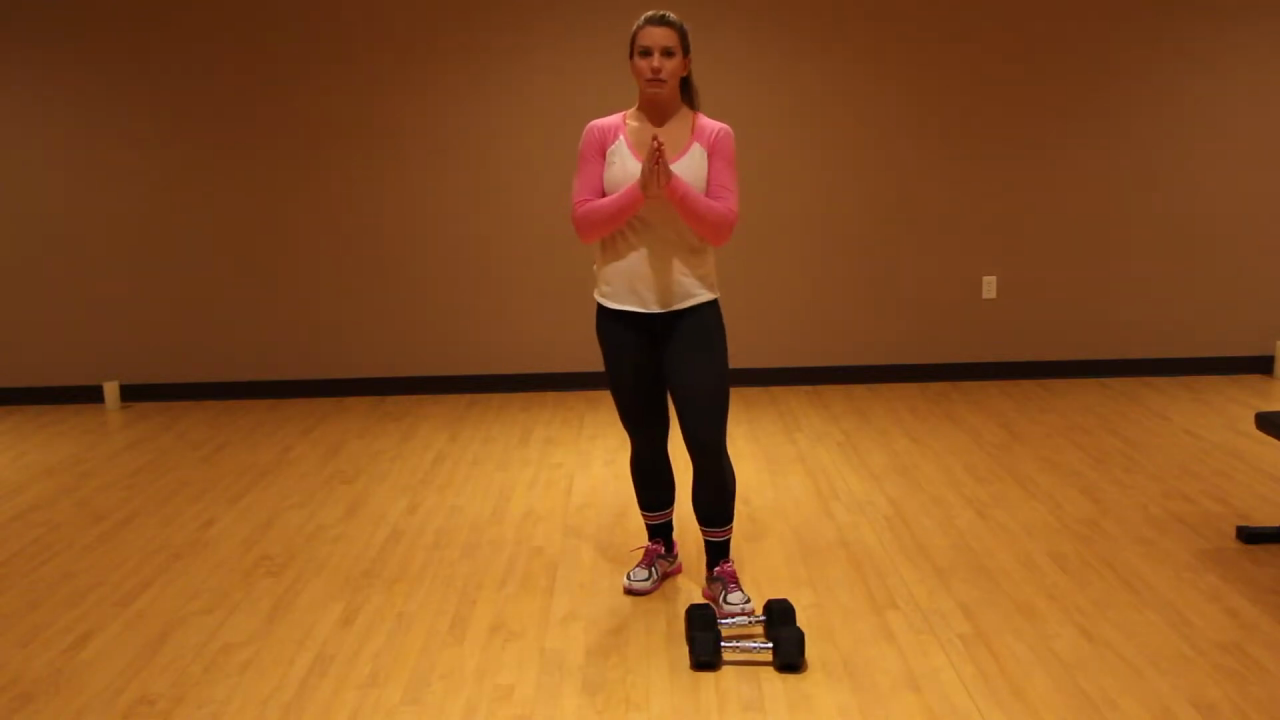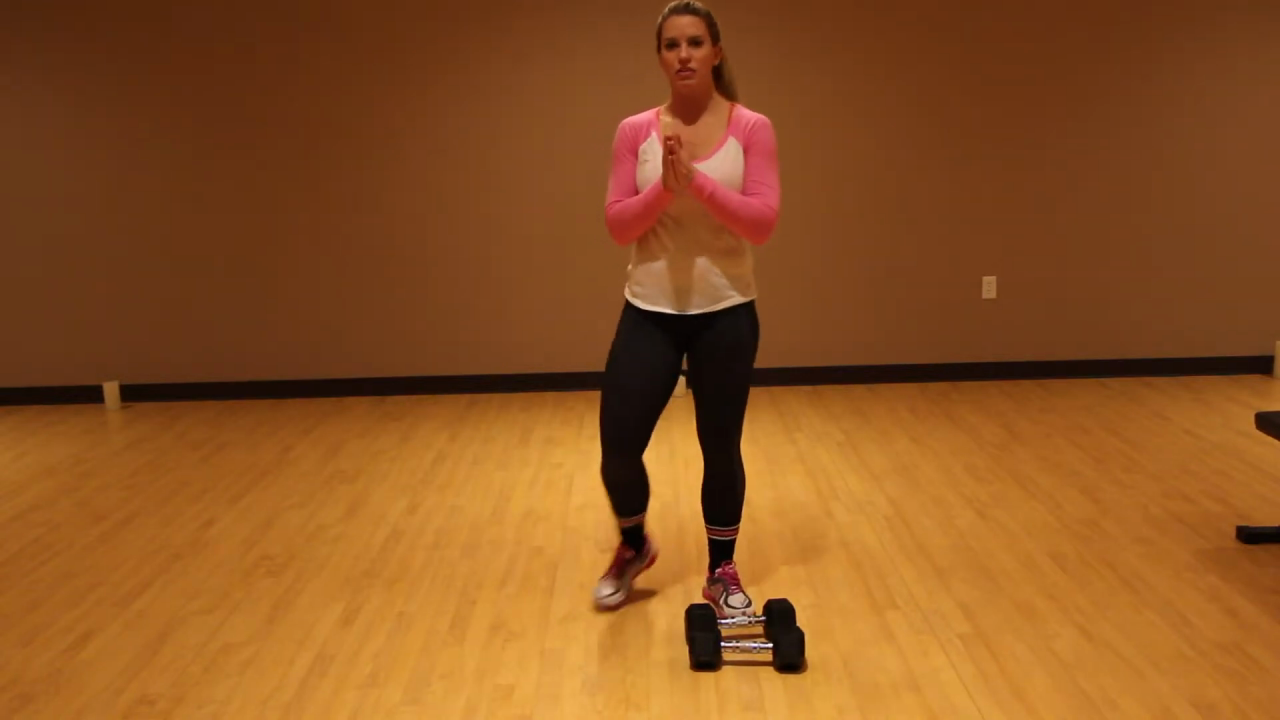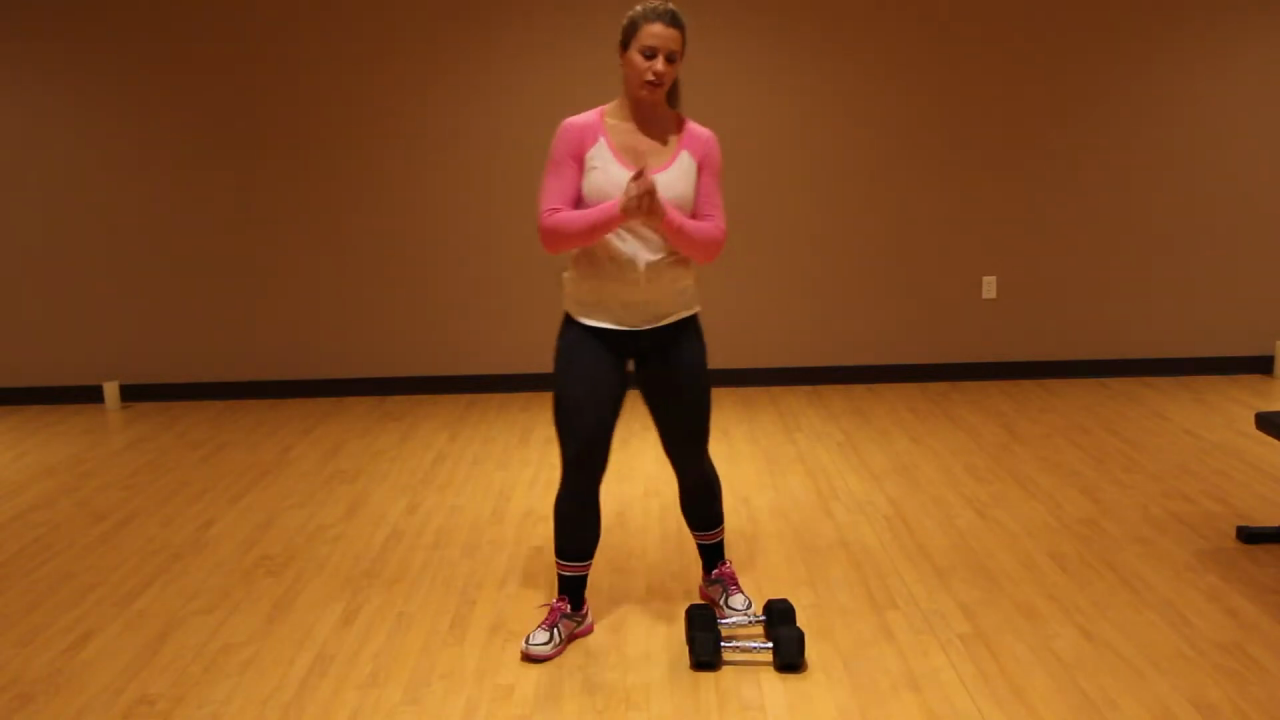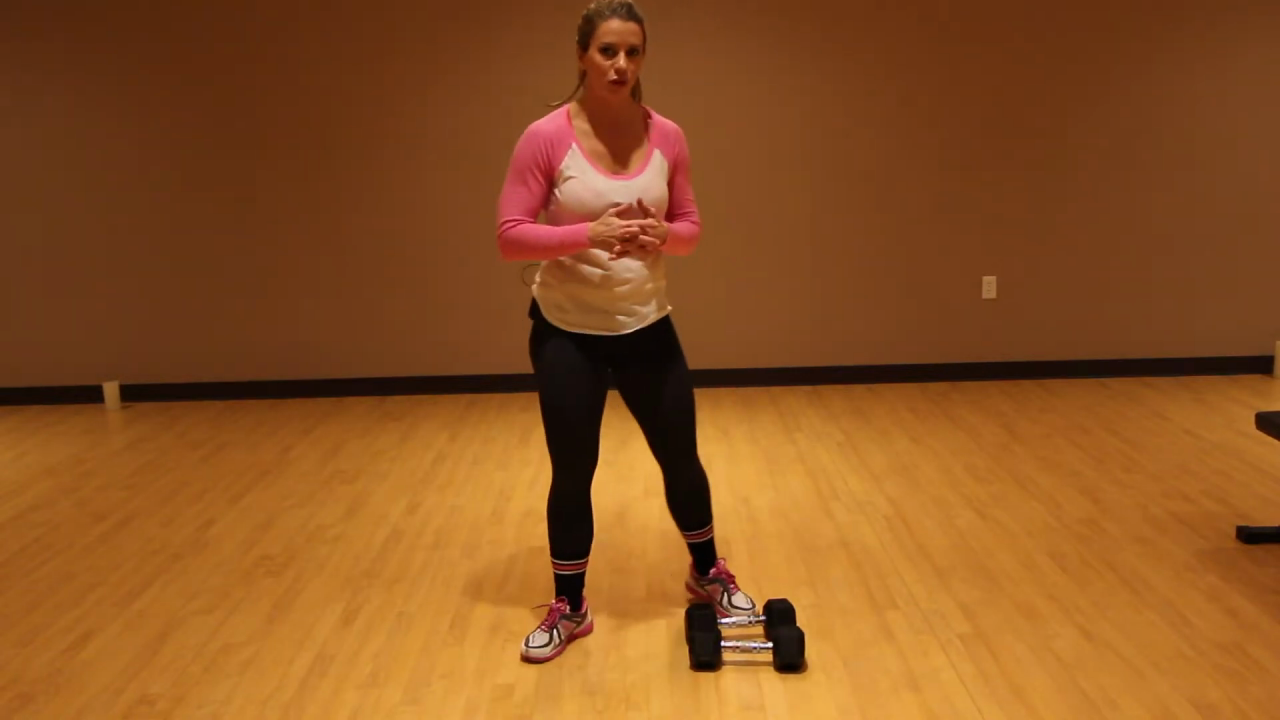
dt=0.5s
person 1, frame 1
left shoulder: (715, 136)
right shoulder: (601, 134)
left elbow: (722, 226)
right elbow: (584, 223)
left wrist: (671, 183)
right wrist: (639, 186)
left hip: (693, 309)
right hip: (623, 312)
left knee: (708, 444)
right knee: (646, 440)
left ankle: (720, 569)
right ankle: (660, 549)
person 1, frame 2
left shoulder: (751, 130)
right shoulder: (634, 132)
left elbow: (764, 222)
right elbow: (619, 226)
left wrist: (701, 182)
right wrist: (664, 186)
left hip: (724, 312)
right hip: (648, 312)
left knee: (720, 450)
right knee: (617, 445)
left ankle: (722, 575)
right ankle: (634, 546)
person 1, frame 3
left shoulder: (700, 143)
right shoulder: (578, 132)
left elbow: (713, 242)
right elbow: (551, 230)
left wrist: (662, 215)
right wrist: (619, 208)
left hip: (672, 327)
right hip: (591, 327)
left knee: (691, 459)
right knee: (580, 469)
left ankle: (716, 575)
right ankle: (570, 607)
person 1, frame 4
left shoulder: (666, 136)
right shoulder: (545, 138)
left elbow: (690, 228)
right elbow: (510, 236)
left wrist: (657, 233)
right wrist: (588, 234)
left hip: (647, 326)
right hip: (566, 330)
left knee: (681, 459)
right knee: (572, 472)
left ankle: (708, 573)
right ankle: (569, 608)
